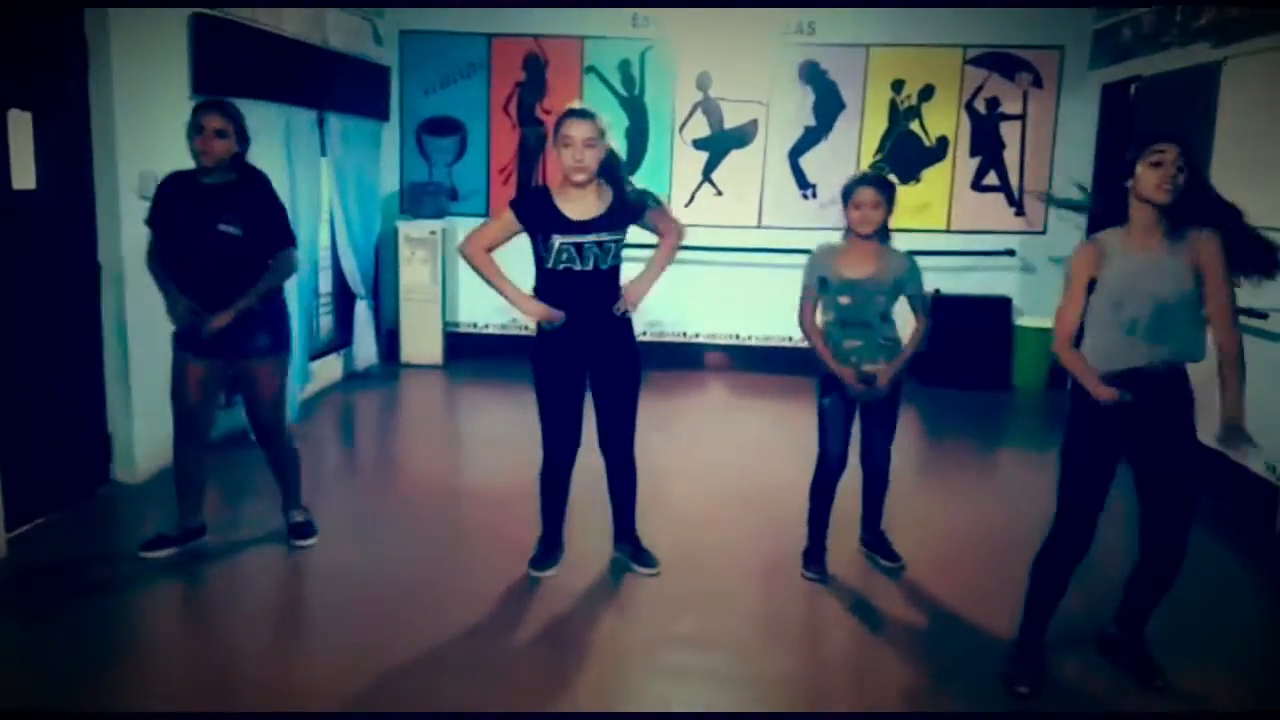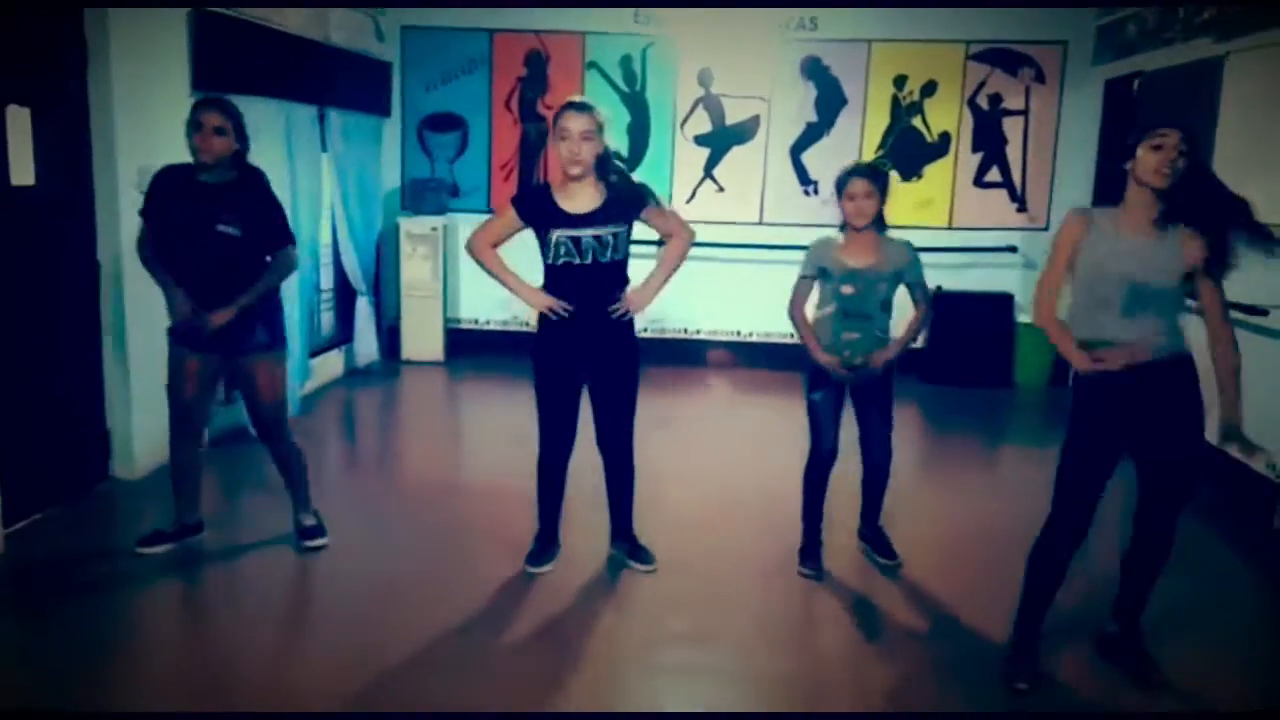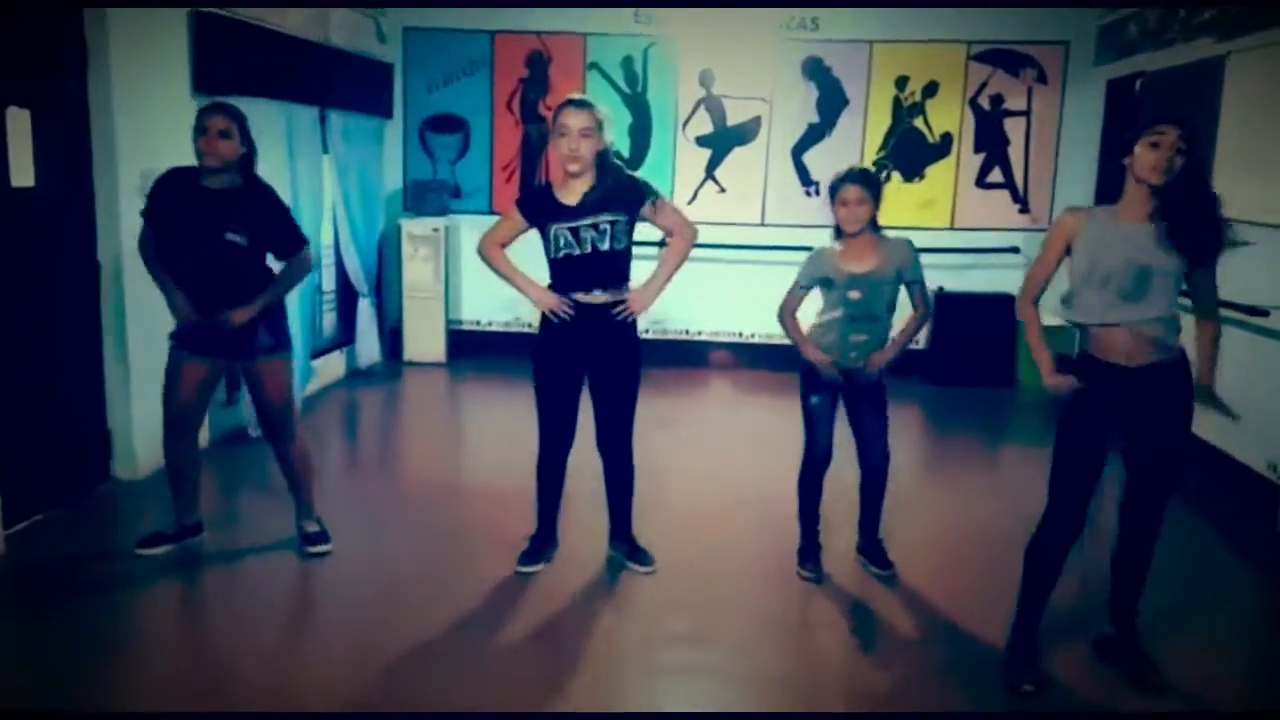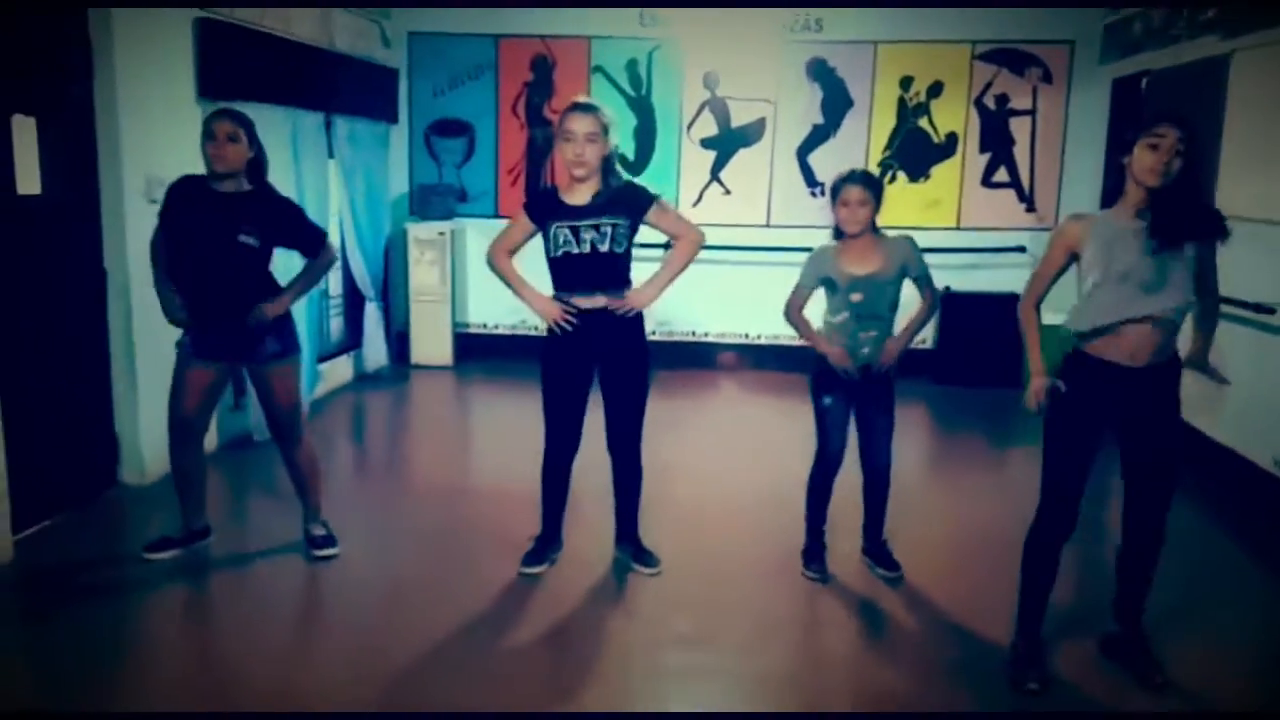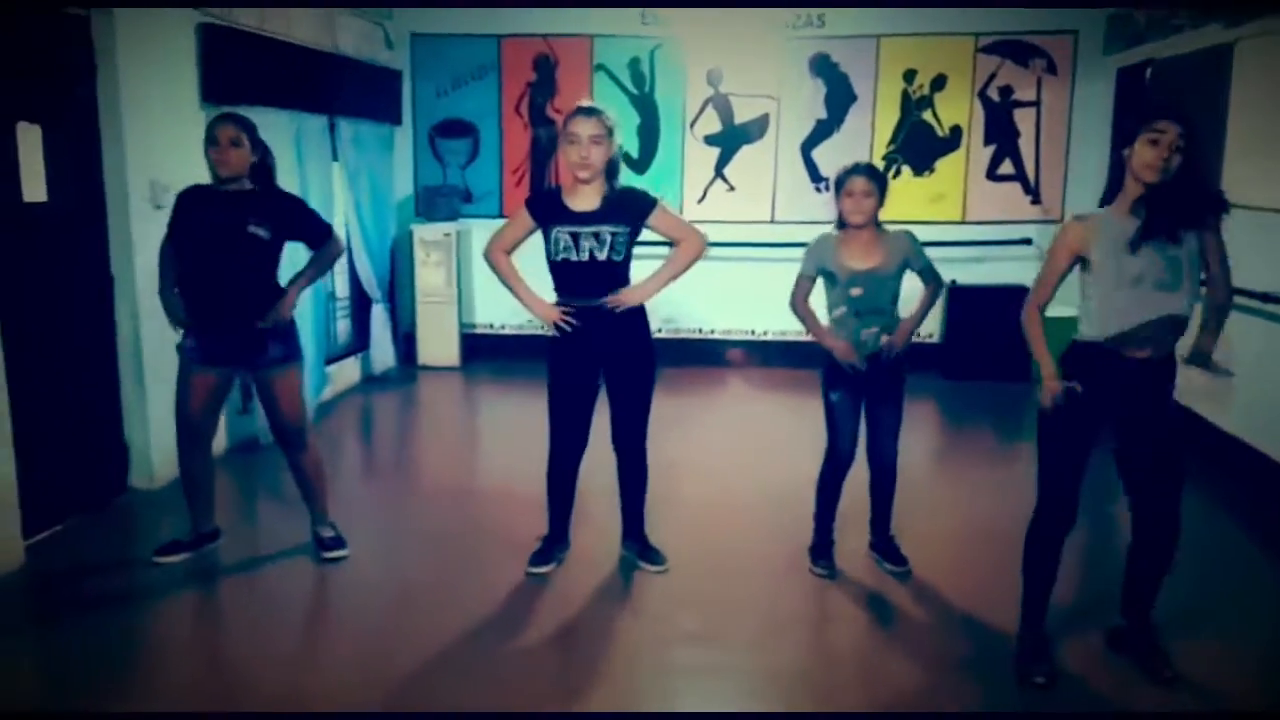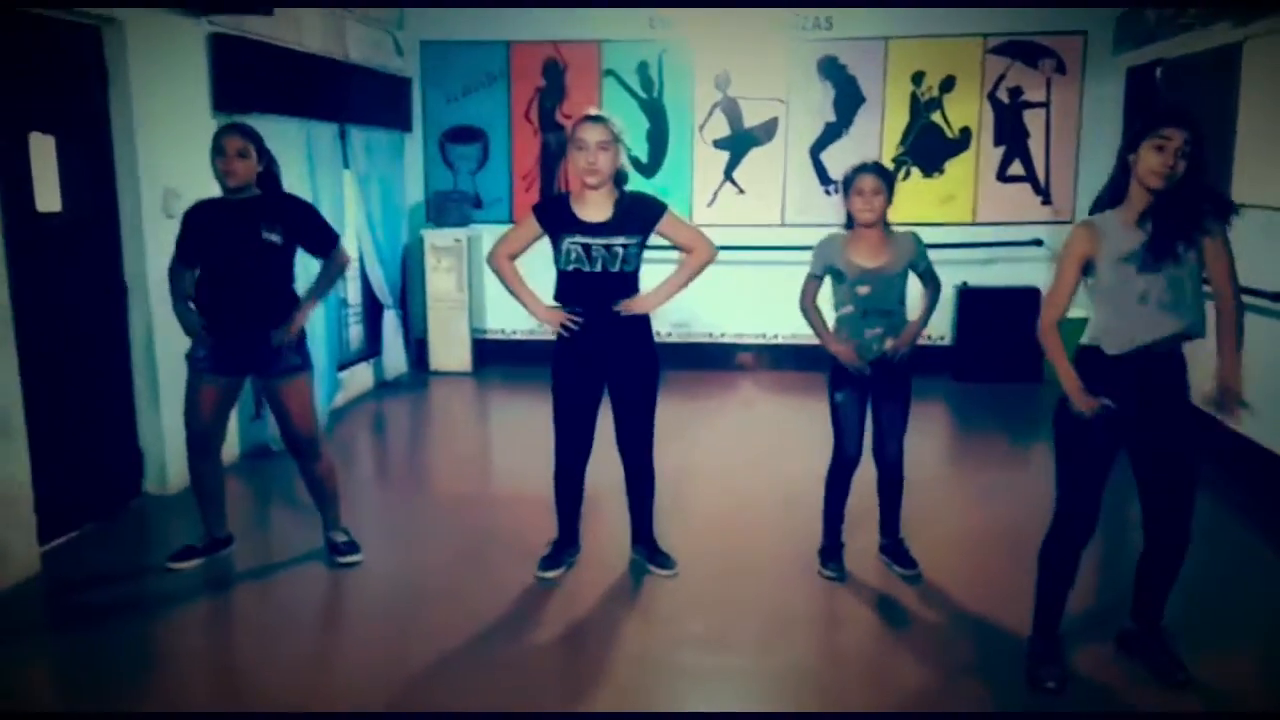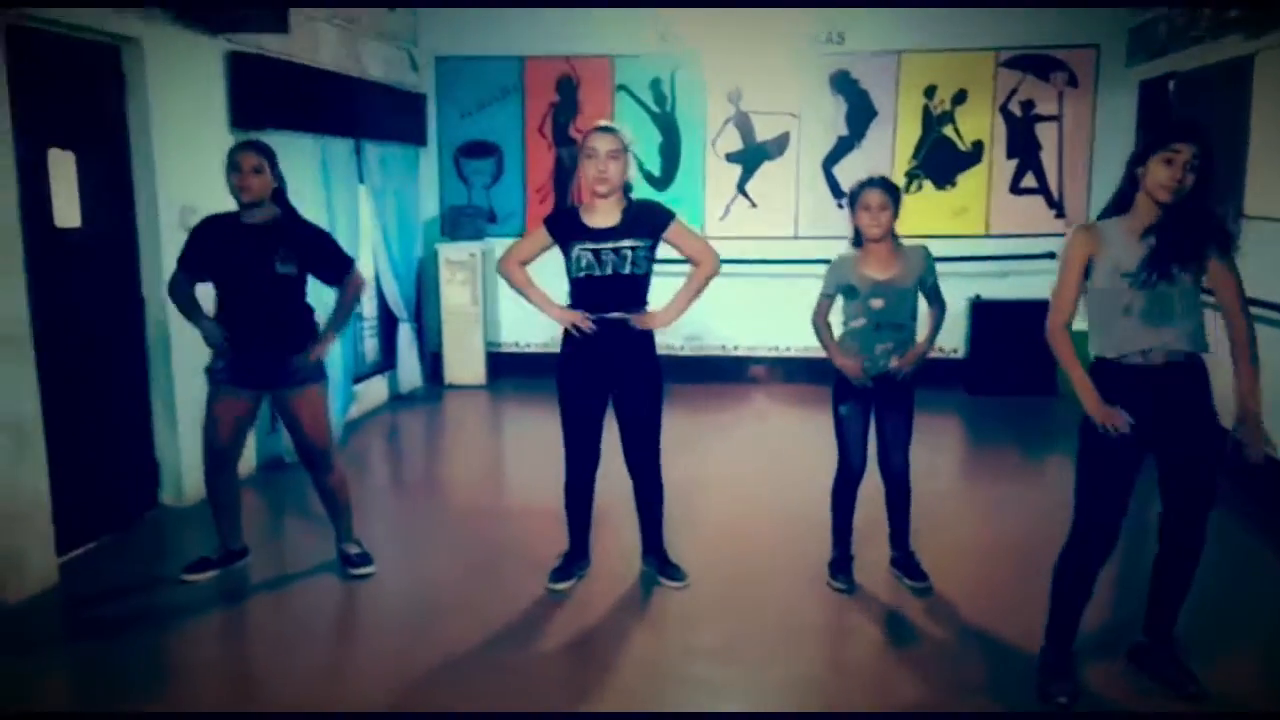
dt=0.1s
person 1, frame 1
left shoulder: (1205, 243)
right shoulder: (1096, 251)
left elbow: (1225, 328)
right elbow: (1063, 341)
left wrist: (1233, 412)
right wrist: (1095, 386)
left hip: (1169, 403)
right hip: (1101, 404)
left knee: (1168, 544)
right knee: (1071, 534)
left ankle: (1125, 636)
right ankle: (1028, 645)
person 1, frame 2
left shoulder: (1193, 239)
right shoulder: (1083, 226)
left elbow: (1220, 327)
right elbow: (1045, 309)
left wrist: (1230, 411)
right wrist: (1078, 358)
left hip: (1171, 391)
right hip: (1105, 389)
left knee: (1157, 529)
right knee: (1067, 522)
left ankle: (1122, 632)
right ankle: (1023, 640)
person 1, frame 3
left shoulder: (1185, 232)
right shoulder: (1078, 223)
left elbow: (1206, 313)
right elbow: (1027, 299)
left wrist: (1203, 378)
right wrist: (1046, 367)
left hip: (1162, 390)
right hip: (1093, 385)
left knee: (1141, 525)
right knee: (1062, 519)
left ankle: (1120, 634)
right ankle: (1023, 640)
person 1, frame 4
left shoulder: (1192, 224)
right shoulder: (1082, 229)
left elbow: (1206, 297)
right elbow: (1030, 300)
left wrist: (1199, 349)
right wrist: (1036, 372)
left hip: (1157, 390)
right hip: (1088, 380)
left knee: (1147, 523)
right knee: (1056, 517)
left ankle: (1127, 633)
right ankle: (1027, 640)
person 1, frame 5
left shoulder: (1194, 214)
right shoulder: (1085, 229)
left elbow: (1220, 289)
right elbow: (1034, 305)
left wrist: (1204, 344)
right wrist: (1046, 373)
left hip: (1151, 383)
right hip: (1087, 373)
left knee: (1160, 520)
right knee: (1055, 511)
left ankle: (1135, 627)
right ankle: (1032, 634)
person 1, frame 6
left shoulder: (1198, 220)
right shoulder: (1091, 232)
left elbow: (1227, 300)
right elbow: (1049, 319)
left wrist: (1229, 378)
right wrist: (1073, 389)
left hip: (1165, 382)
right hip: (1099, 380)
left knee: (1172, 522)
right knee: (1076, 518)
left ankle: (1144, 631)
right ankle: (1044, 639)
person 1, frame 7
left shoulder: (1200, 239)
right shoulder: (1091, 237)
left elbow: (1238, 321)
right elbow: (1056, 326)
left wrist: (1249, 409)
right wrist: (1093, 402)
left hip: (1189, 394)
right hip: (1119, 391)
left knee: (1185, 534)
right knee: (1094, 533)
left ankle: (1156, 644)
right ankle: (1056, 653)
person 2, frame 1
left shoulder: (627, 201)
right shoulder: (534, 204)
left elbow: (673, 232)
right elbow: (472, 247)
left wrist: (643, 283)
right wrist: (521, 299)
left hip: (613, 335)
right hip: (558, 338)
left knee: (618, 445)
right knee: (560, 447)
left ankle: (627, 538)
right ankle: (550, 540)
person 2, frame 2
left shoulder: (627, 195)
right shoulder: (534, 201)
left elbow: (681, 234)
right elbow: (478, 243)
left wrist: (649, 289)
right wrist: (524, 290)
left hip: (612, 330)
right hip: (559, 330)
left knee: (617, 441)
right knee: (556, 442)
left ankle: (623, 535)
right ankle: (547, 537)
person 2, frame 3
left shoulder: (628, 191)
right shoulder: (538, 201)
left elbow: (684, 233)
right elbow: (490, 246)
left wrist: (651, 289)
right wrist: (532, 291)
left hip: (615, 329)
right hip: (562, 330)
left knee: (616, 442)
right knee: (554, 441)
left ankle: (622, 537)
right ankle: (544, 536)
person 2, frame 4
left shoulder: (629, 197)
right shoulder: (542, 204)
left elbow: (690, 238)
right elbow: (499, 254)
left wrist: (650, 290)
right wrist: (535, 300)
left hip: (621, 333)
right hip: (568, 332)
left knee: (625, 443)
right knee: (559, 442)
left ankle: (628, 539)
right ankle: (549, 538)
person 2, frame 5
left shoulder: (631, 202)
right shoulder: (545, 203)
left elbow: (694, 242)
right elbow: (495, 250)
left wrist: (647, 288)
right wrist: (531, 302)
left hip: (626, 331)
right hip: (573, 332)
left knee: (630, 443)
right knee: (565, 443)
left ankle: (635, 537)
right ankle: (556, 537)
person 2, frame 6
left shoulder: (641, 208)
right shoulder: (553, 210)
left elbow: (702, 248)
right elbow: (499, 255)
left wrist: (657, 296)
right wrist: (536, 307)
left hip: (631, 337)
right hip: (577, 340)
left knee: (637, 448)
right knee: (571, 449)
left ankle: (644, 541)
right ankle: (566, 542)
person 2, frame 7
left shoulder: (649, 216)
right shoulder: (563, 222)
left elbow: (708, 260)
right elbow: (509, 263)
left wrist: (671, 313)
right wrist: (553, 309)
left hip: (634, 348)
right hip: (582, 350)
left knee: (644, 459)
right knee: (580, 460)
left ankle: (654, 553)
right ankle: (577, 554)
person 3, frame 1
left shoulder: (255, 193)
right shoulder: (173, 189)
left elbow: (285, 264)
right elbow: (157, 252)
left wrist: (231, 312)
right wrist: (173, 296)
left hip: (256, 325)
right hip: (196, 327)
left knee: (269, 427)
right knee: (188, 428)
left ankle: (295, 510)
right ankle: (190, 525)
person 3, frame 2
left shoulder: (252, 193)
right shoulder: (168, 183)
left elbow: (284, 260)
right elbow: (147, 243)
left wrist: (233, 308)
right wrist: (171, 290)
left hip: (251, 322)
right hip: (193, 323)
left knee: (272, 426)
right knee: (184, 424)
left ankle: (305, 513)
right ankle: (188, 521)
person 3, frame 3
left shoulder: (259, 201)
right shoulder: (172, 186)
left elbow: (301, 262)
right elbow: (149, 242)
left wrist: (253, 306)
right wrist: (172, 292)
left hip: (257, 326)
right hip: (196, 327)
left knee: (280, 427)
right knee: (178, 425)
left ankle: (308, 519)
right ankle: (187, 522)
person 3, frame 4
left shoulder: (268, 206)
right shoulder: (182, 193)
left elbow: (324, 253)
right elbow: (161, 241)
left wrist: (284, 299)
right wrist: (166, 291)
left hip: (263, 331)
right hip: (203, 331)
left knee: (289, 432)
right knee: (183, 431)
left ankle: (314, 523)
right ankle: (194, 526)
person 3, frame 5
left shoulder: (275, 204)
right shoulder: (191, 202)
left elbow: (332, 246)
right elbow: (171, 249)
left wrist: (292, 293)
right wrist: (168, 295)
left hip: (266, 335)
right hip: (204, 335)
left knee: (293, 437)
right knee: (191, 435)
left ankle: (322, 524)
right ankle: (203, 529)
person 3, frame 6
left shoulder: (286, 209)
right shoulder: (201, 216)
left elbow: (338, 258)
right elbow: (182, 270)
left wrist: (304, 309)
right wrist: (181, 307)
left hip: (276, 344)
right hip: (215, 344)
left knee: (305, 444)
right knee: (200, 443)
left ankle: (335, 530)
right ankle: (217, 535)
person 3, frame 7
left shoulder: (300, 234)
right shoulder: (211, 232)
left elbow: (353, 284)
right elbow: (179, 284)
left wrist: (326, 338)
right wrist: (204, 323)
left hip: (294, 359)
right hip: (235, 359)
left knee: (318, 456)
right knee: (218, 457)
left ankle: (348, 542)
right ankle: (231, 547)
person 4, frame 1
left shoulder: (901, 265)
right shoulder: (823, 258)
left elbow: (922, 321)
right elbow: (807, 318)
left wrist: (894, 369)
right wrist: (837, 367)
left hip: (882, 377)
right hip: (836, 375)
left knee: (877, 462)
right knee: (831, 461)
left ankle: (872, 534)
right ankle: (814, 547)
person 4, frame 2
left shoulder: (900, 253)
right shoulder: (823, 250)
left elbow: (924, 309)
right elbow: (796, 305)
left wrist: (893, 350)
right wrist: (816, 351)
left hip: (872, 368)
right hip: (827, 367)
left knee: (878, 455)
right knee: (823, 453)
left ankle: (870, 530)
right ankle: (810, 543)
person 4, frame 3
left shoulder: (900, 252)
right shoulder: (822, 259)
left elbow: (922, 309)
right elbow: (786, 312)
left wrist: (891, 351)
right wrist: (808, 350)
left hip: (868, 372)
right hip: (822, 369)
left knee: (876, 460)
right knee: (818, 455)
left ankle: (869, 541)
right ankle: (808, 544)
person 4, frame 4
left shoulder: (901, 249)
right shoulder: (824, 257)
left elbow: (931, 297)
right elbow: (792, 310)
left wrist: (904, 339)
right wrist: (822, 345)
left hip: (877, 371)
right hip: (833, 370)
left knee: (878, 461)
right knee: (829, 456)
left ankle: (874, 543)
right ankle: (814, 544)
person 4, frame 5
left shoulder: (902, 244)
right shoulder: (824, 247)
left elbow: (934, 283)
right elbow: (798, 299)
left wrist: (911, 325)
right wrist: (827, 340)
left hip: (887, 363)
right hip: (843, 365)
left knee: (885, 457)
right knee: (840, 454)
left ankle: (881, 538)
right ankle: (822, 541)
person 4, frame 6
left shoulder: (908, 245)
right shoulder: (831, 247)
left elbow: (933, 287)
right elbow: (807, 299)
left wrist: (917, 327)
right wrist: (830, 341)
left hip: (893, 364)
right hip: (849, 366)
left knee: (891, 456)
right knee: (846, 455)
left ankle: (891, 541)
right ankle: (831, 543)
person 4, frame 7
left shoulder: (918, 258)
right shoulder: (843, 265)
left elbow: (937, 305)
right elbow: (819, 318)
left wrist: (924, 347)
right wrist: (837, 356)
left hip: (897, 379)
right hip: (853, 379)
left knee: (897, 469)
right knee: (851, 467)
left ankle: (901, 553)
right ankle: (840, 556)
